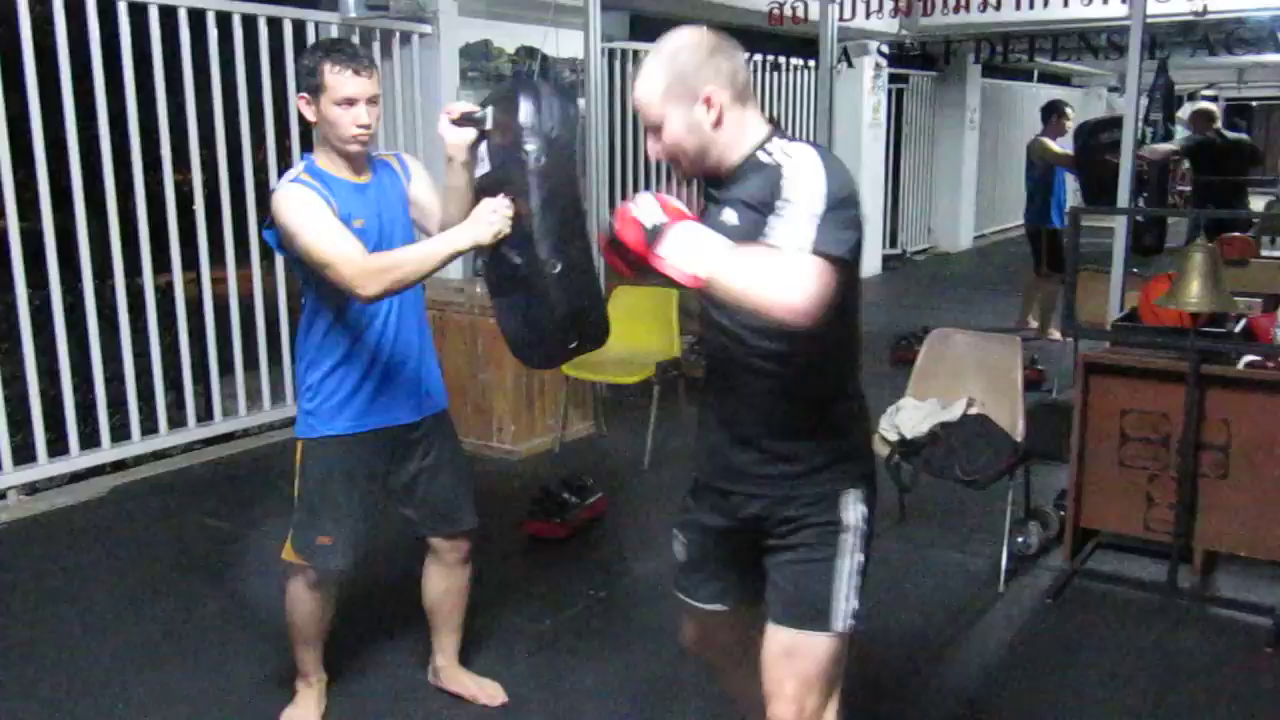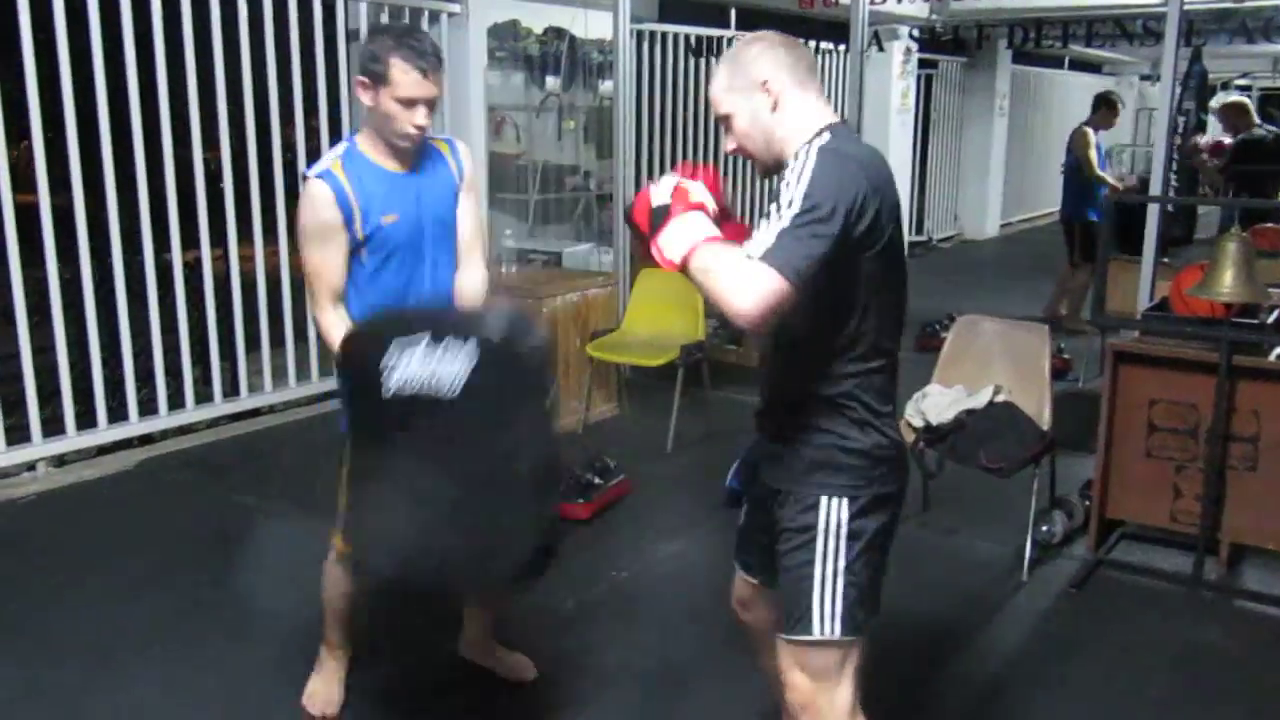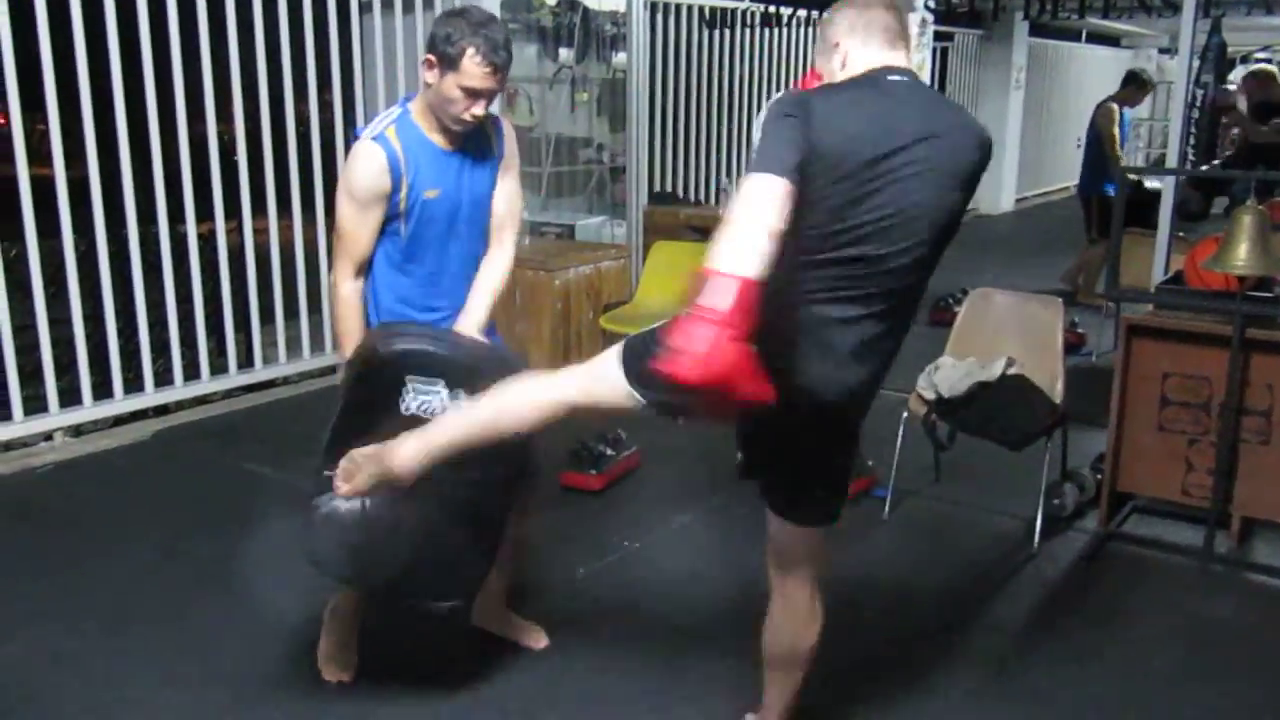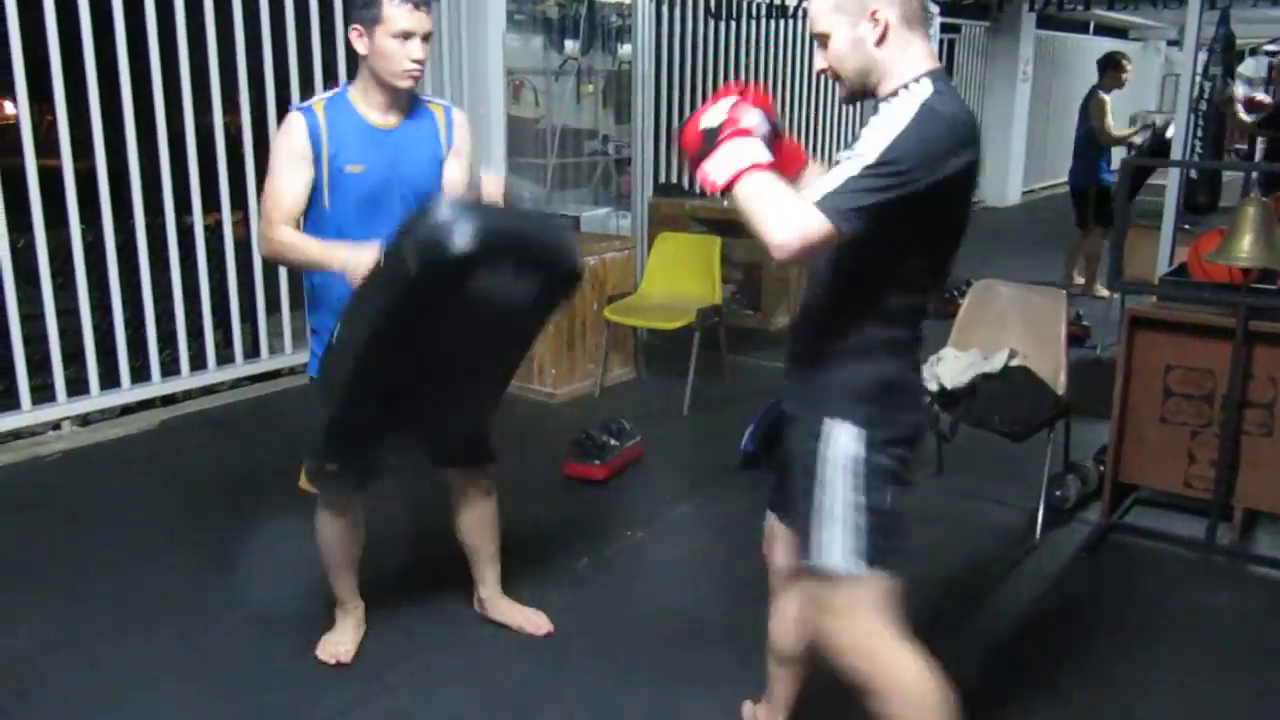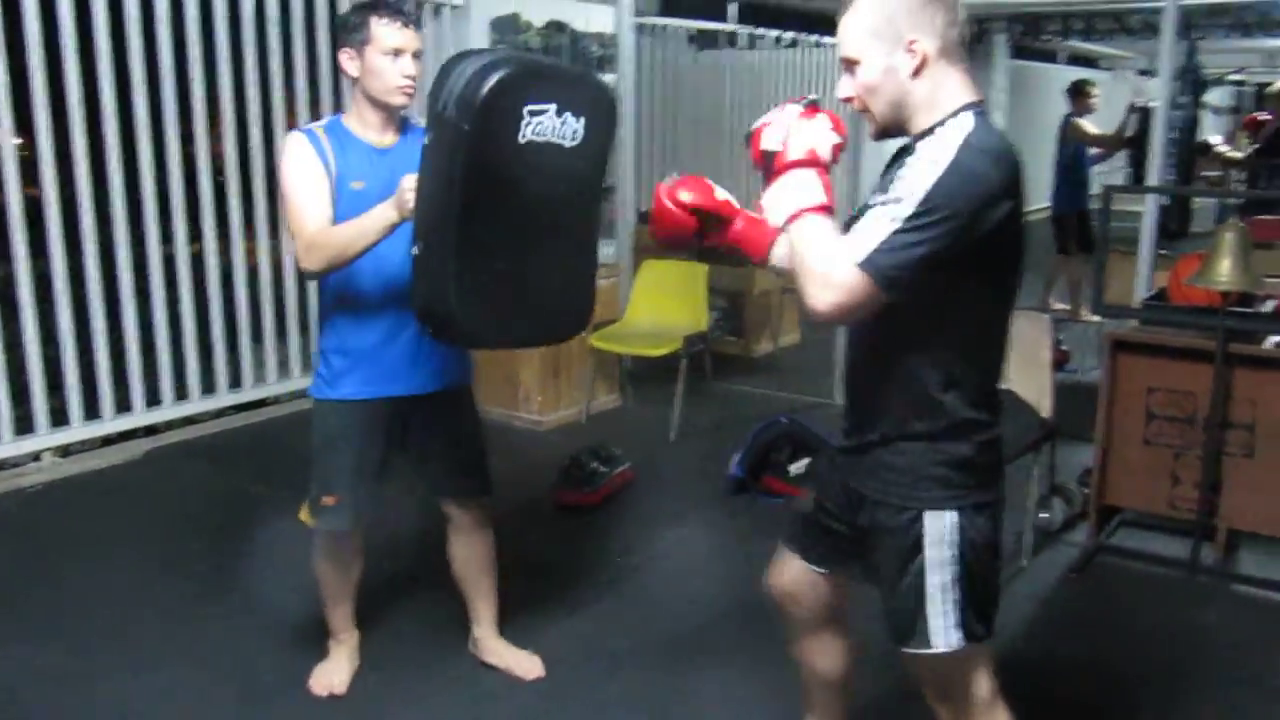
dt=0.5s
person 1, frame 1
left shoulder: (807, 176)
right shoulder: (714, 174)
left elbow: (795, 296)
left wrist: (672, 238)
left hip: (816, 484)
right hip: (724, 467)
right knee: (710, 635)
person 1, frame 2
left shoulder: (828, 168)
right shoulder: (823, 165)
left elbow: (750, 300)
right elbow: (769, 280)
left wrist: (685, 227)
right wrist: (712, 241)
left hip: (838, 469)
right hip: (793, 450)
right knee: (754, 602)
person 1, frame 3
left shoulder: (806, 107)
right shoulder: (969, 138)
left elbow: (762, 205)
left wrist: (717, 313)
left hip: (749, 348)
right hip: (842, 379)
left knee: (569, 384)
right knee: (796, 567)
left ankle: (401, 456)
person 1, frame 4
left shoulder: (919, 118)
right shoulder: (930, 113)
left elbow: (792, 233)
right elbow: (831, 196)
left wrist: (734, 150)
right wrist: (768, 148)
left hip: (855, 397)
right hip: (852, 385)
left knee: (860, 631)
right knee: (787, 559)
person 1, frame 5
left shoulder: (968, 159)
right shoulder: (925, 152)
left elbow: (832, 295)
right elbow: (830, 265)
left wrist: (796, 173)
right wrist: (727, 223)
left hip: (931, 477)
right hip: (871, 452)
right knee: (803, 593)
person 2, frame 1
left shoulder: (402, 171)
right shoulder: (297, 195)
left elbow: (445, 235)
right elbow: (364, 279)
left wrist: (460, 162)
right wrist: (468, 235)
left hip: (420, 402)
right hip: (339, 416)
left knee: (453, 539)
right knee: (314, 561)
left ankle: (446, 663)
person 2, frame 2
left shoulder: (454, 159)
right shoulder: (330, 186)
left elbow: (470, 259)
right elbow: (328, 308)
right knee: (357, 543)
left ankle: (479, 637)
right ankle: (333, 655)
person 2, frame 3
left shoulder: (497, 137)
right shoulder: (379, 152)
left elbow: (503, 239)
right elbow: (348, 274)
left wrist: (471, 320)
left hip: (472, 347)
left ankle: (491, 606)
right ankle: (341, 619)
person 2, frame 4
left shoulder: (447, 123)
right shoulder: (309, 125)
right elbow: (274, 235)
right wrist: (344, 257)
left knee: (474, 471)
right knee: (340, 489)
left ankle: (490, 593)
right ankle: (349, 608)
person 2, frame 5
right shoulder: (310, 147)
right elbow: (313, 254)
right wrist: (395, 209)
left hip: (438, 367)
right hip: (353, 376)
left knee: (468, 506)
right knee: (336, 521)
left ankle: (486, 634)
right ankle: (342, 639)
person 3, frame 1
left shoulder: (1051, 146)
right shoulder: (1040, 144)
left elbow: (1072, 164)
right elbow: (1074, 161)
left hip: (1050, 219)
right hip: (1044, 221)
left knee: (1041, 272)
right knee: (1055, 275)
left ankle: (1026, 318)
right ankle: (1046, 328)
person 3, frame 2
left shoulder: (1091, 135)
right shoulder: (1084, 133)
right elbow: (1094, 174)
left wrist: (1112, 188)
right wrist: (1118, 187)
left hip: (1082, 210)
right hip: (1080, 212)
left knee: (1076, 264)
right knee: (1086, 266)
left ankle: (1054, 308)
right ankle: (1072, 318)
person 3, frame 3
left shoulder: (1121, 111)
right shoulder: (1110, 109)
right elbow: (1113, 152)
left wrist: (1125, 177)
right wrist: (1129, 178)
left hip: (1105, 185)
right hip: (1098, 186)
left knee: (1098, 239)
right knee: (1103, 240)
left ankle: (1072, 276)
right ankle: (1087, 292)
person 3, frame 4
left shoulder: (1096, 96)
right shoulder: (1101, 99)
right elbow: (1108, 137)
left wrist: (1132, 132)
right wrist: (1139, 128)
left hip: (1085, 174)
right hip: (1093, 176)
left knee: (1087, 229)
right knee: (1099, 229)
left ankle: (1070, 275)
right ankle: (1091, 285)
person 3, frame 5
left shoulder: (1075, 125)
right shoulder: (1075, 125)
left elbow: (1090, 158)
right elbow: (1110, 142)
left wrist: (1119, 146)
right wrist: (1128, 116)
left hip: (1069, 201)
right hip: (1072, 203)
left knee: (1066, 254)
right knee: (1080, 255)
left ankle: (1047, 300)
right ankle: (1078, 310)
